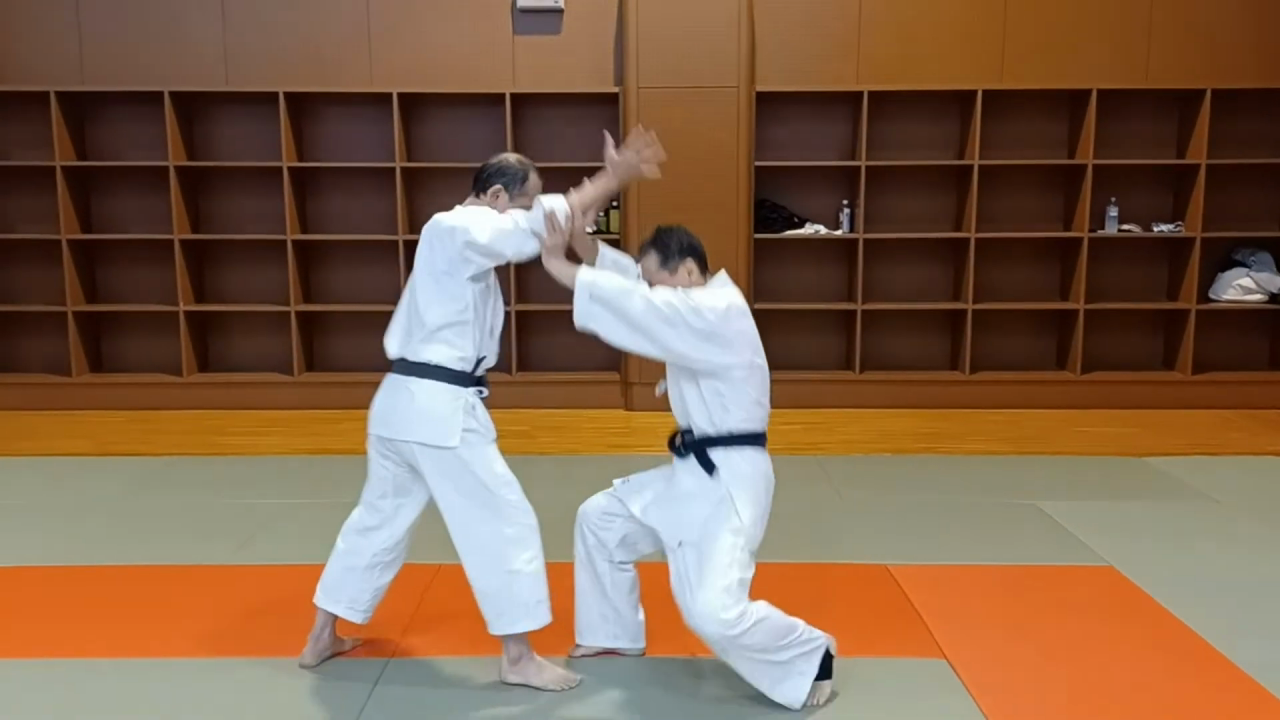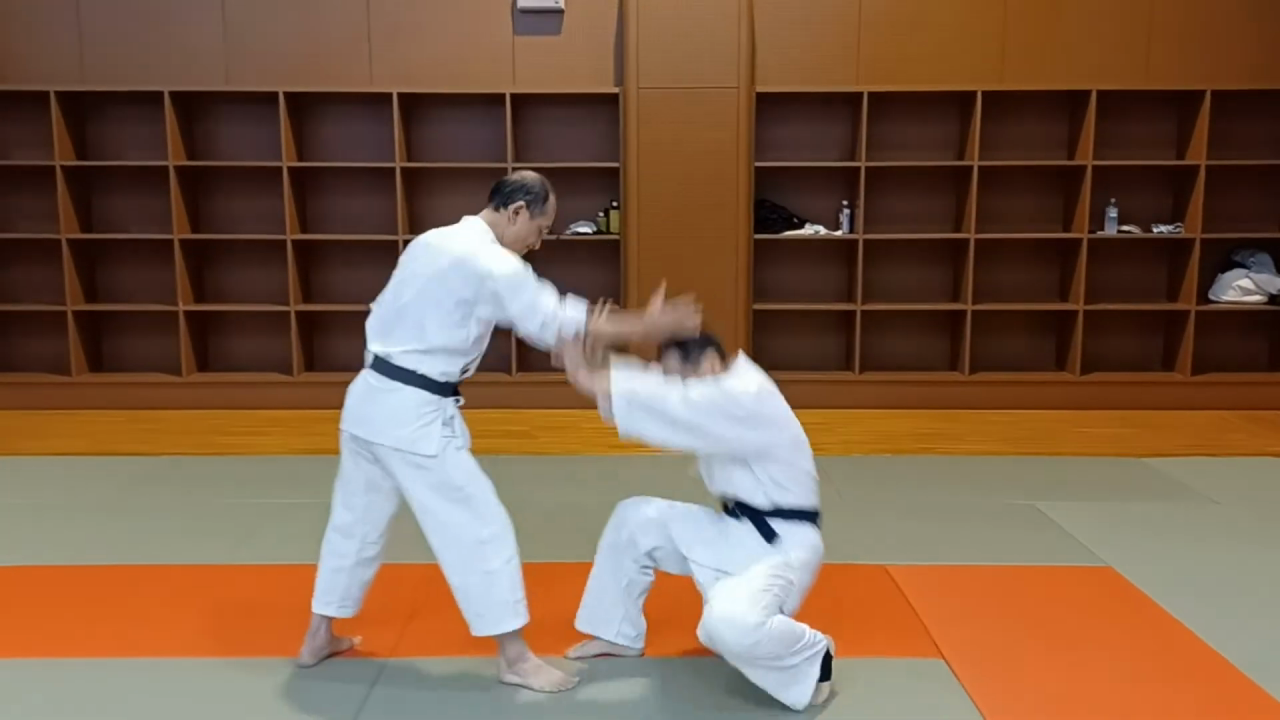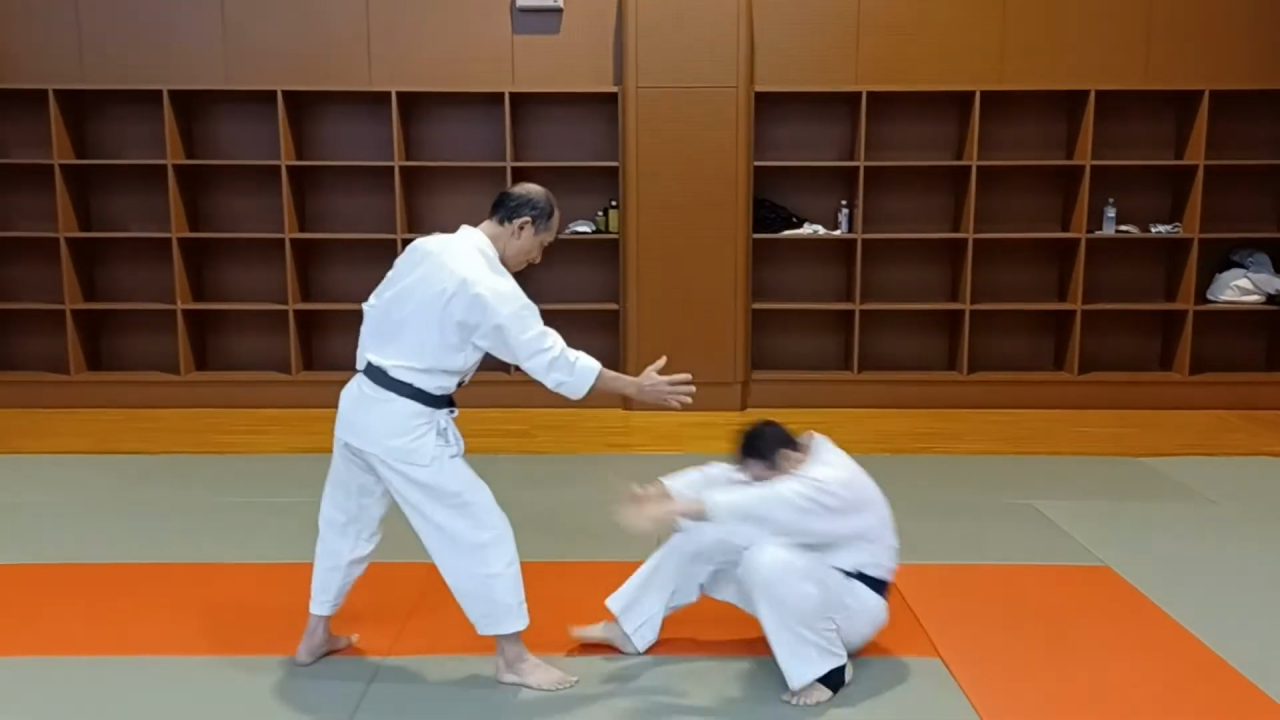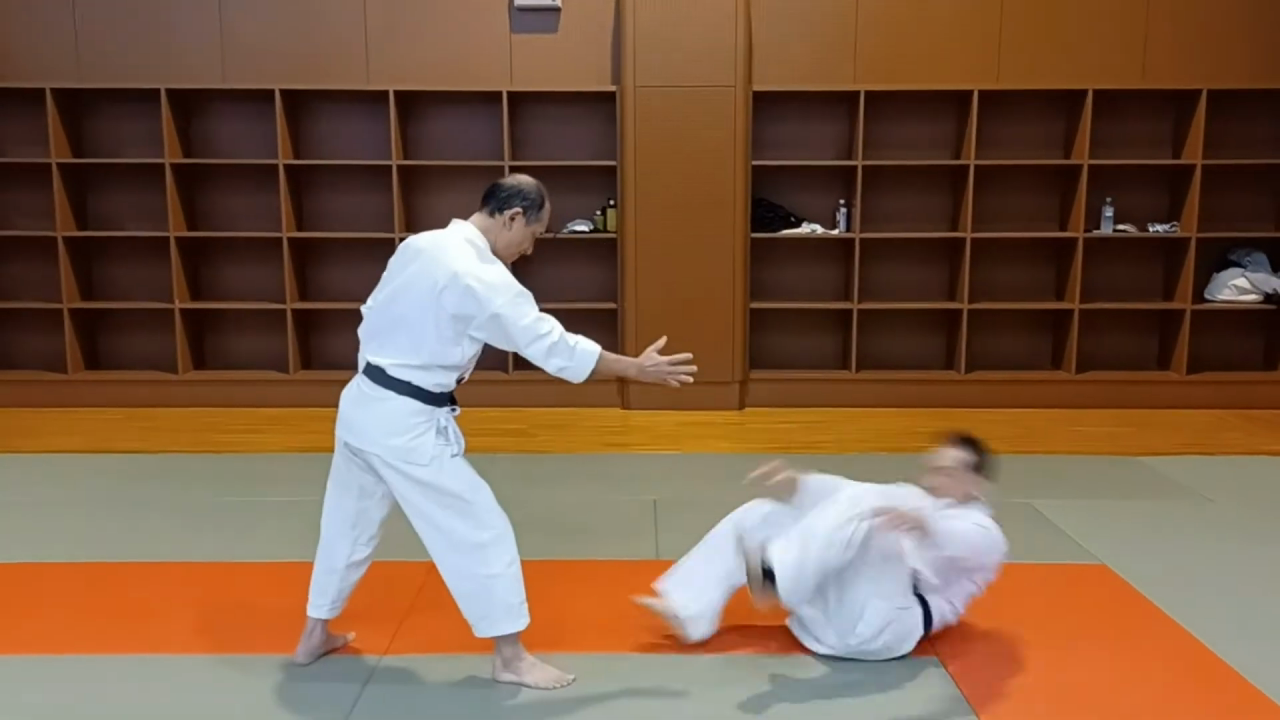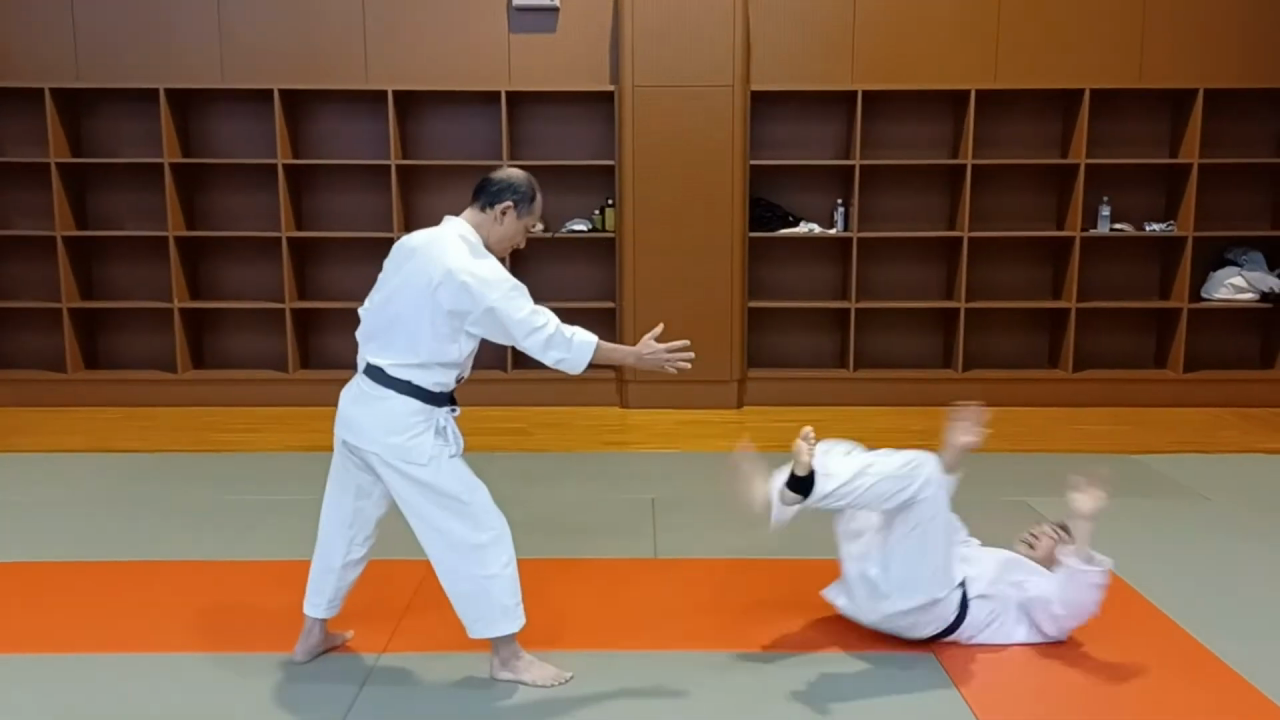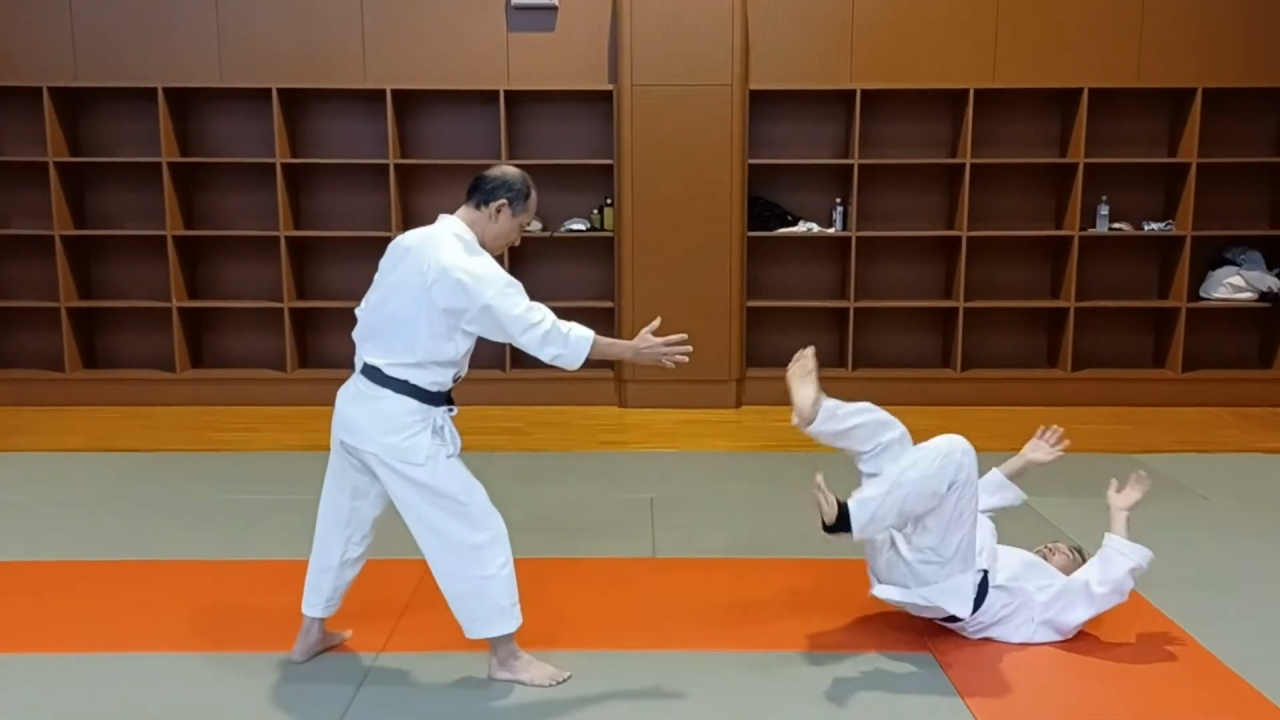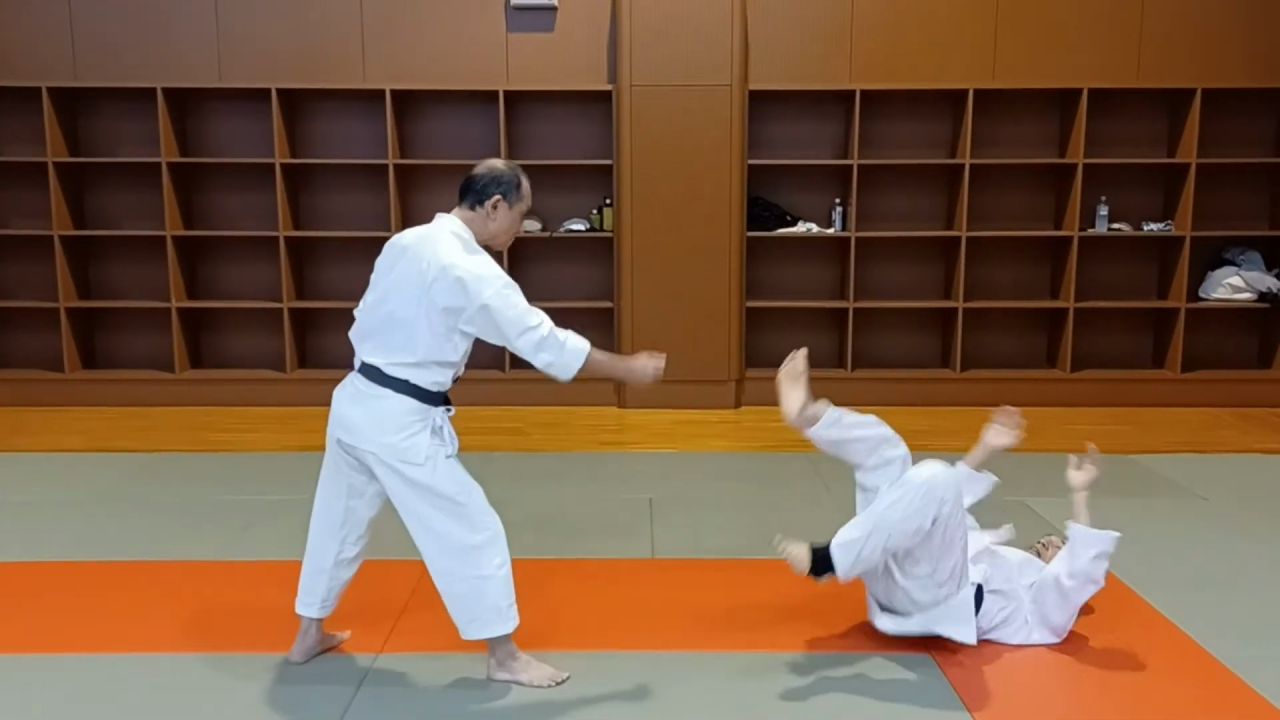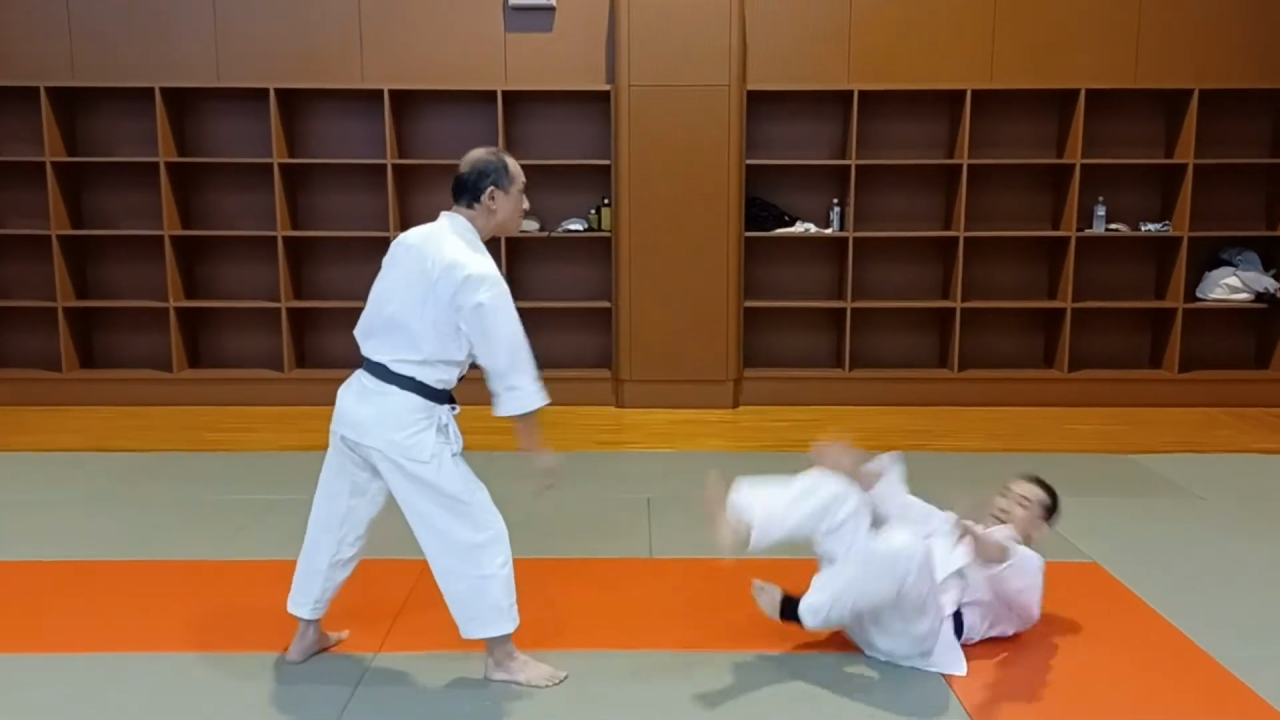
dt=0.2s
person 1, frame 1
left shoulder: (460, 243)
right shoulder: (452, 230)
right elbow: (536, 228)
right wrist: (612, 178)
left hip: (401, 400)
right hip: (441, 411)
left knee: (378, 518)
right knee: (504, 522)
left ankle: (322, 636)
right ankle: (517, 656)
person 1, frame 2
left shoulder: (435, 241)
right shoulder: (486, 261)
left elbow: (386, 312)
right elbow: (556, 320)
right wrist: (646, 327)
left hip: (371, 395)
right hip: (416, 415)
left knee: (355, 518)
right knee: (479, 528)
left ankle: (319, 636)
right ankle: (514, 656)
person 1, frame 3
left shoulder: (427, 248)
right shoulder: (493, 290)
left elbow: (375, 311)
right elbow: (555, 363)
right wrist: (638, 387)
left hip: (361, 403)
right hip: (409, 424)
left knee: (346, 520)
right knee: (480, 532)
left ankle: (316, 635)
right ankle: (513, 657)
person 1, frame 4
left shoulder: (419, 244)
right shoulder: (484, 279)
left elbow: (373, 315)
right elbow: (553, 346)
right wrist: (637, 368)
left hip: (361, 404)
right hip: (409, 424)
left knee: (348, 523)
right knee: (481, 532)
left ankle: (315, 634)
right ankle: (510, 655)
person 1, frame 5
left shoulder: (414, 244)
right shoulder: (476, 274)
left elbow: (372, 316)
right elbow: (549, 338)
right wrist: (636, 356)
left hip: (361, 404)
right hip: (409, 424)
left knee: (347, 522)
right knee: (478, 533)
left ankle: (313, 633)
right ankle: (507, 655)
person 1, frame 6
left shoulder: (409, 242)
right shoulder: (471, 271)
right elbow: (545, 334)
right wrist: (633, 350)
left hip: (359, 403)
right hip: (407, 423)
left knee: (344, 521)
right knee: (474, 532)
left ankle: (311, 633)
right ankle: (505, 655)
person 1, frame 7
left shoulder: (405, 242)
right shoulder: (470, 271)
left elbow: (370, 319)
right elbow: (541, 340)
right wrist: (626, 368)
left hip: (355, 402)
right hip: (403, 422)
left knee: (338, 521)
right knee: (471, 532)
left ankle: (309, 633)
right ankle: (503, 654)
person 1, frame 8
left shoulder: (413, 241)
right shoulder: (477, 272)
right elbow: (508, 364)
right wrist: (534, 445)
left hip: (358, 400)
right hip: (410, 421)
left knee: (338, 522)
right knee: (475, 532)
left ankle: (306, 633)
right ankle: (502, 655)
person 2, frame 1
left shoulder: (717, 314)
right shoulder: (699, 305)
left elbow: (640, 308)
right elbow: (629, 281)
left wrist: (563, 269)
right wrist: (581, 244)
left hip: (728, 479)
right hip: (694, 472)
left knee: (712, 612)
right knee: (599, 518)
left ankle: (810, 658)
right ankle: (616, 634)
person 2, frame 2
left shoulder: (748, 400)
right shoulder: (725, 388)
left elbow: (673, 408)
right elbow: (653, 386)
left wrist: (591, 380)
right wrist: (595, 370)
left hip: (782, 545)
right hip: (740, 531)
left knee: (729, 623)
right knee: (634, 518)
left ankle: (811, 657)
right ankle: (617, 635)
person 2, frame 3
left shoulder: (838, 484)
right shoulder: (787, 468)
left elbow: (763, 507)
right elbow: (721, 479)
left wrist: (673, 508)
right wrist: (660, 494)
left knee: (770, 563)
right knee: (698, 543)
left ankle: (825, 669)
right ankle: (627, 630)
person 2, frame 4
left shoulder: (980, 533)
right shoulder: (909, 498)
left elbow: (969, 548)
right elbow: (844, 492)
left wrist: (922, 522)
right wrist: (792, 482)
left hip: (878, 624)
right hip: (843, 600)
left knee: (860, 510)
right knee: (756, 517)
left ankle: (772, 576)
right ankle: (688, 613)
person 2, frame 5
left shoulder: (1040, 589)
right shoulder: (986, 555)
left elbow: (1075, 599)
right elbow: (926, 512)
left wrist: (1082, 527)
right wrist: (953, 452)
left hip: (923, 601)
right hip: (880, 581)
left knee: (920, 471)
right knee: (845, 458)
left ankle: (803, 486)
right ankle: (775, 495)
person 2, frame 6
left shoulder: (1052, 599)
right shoulder: (1005, 562)
left elbow: (1107, 580)
right elbow: (967, 505)
left wrist: (1119, 514)
right wrist: (1023, 461)
left hip: (939, 579)
right hip: (902, 557)
left knee: (952, 452)
right knee: (885, 433)
left ankle: (846, 516)
right ankle: (813, 410)
person 2, frame 7
left shoulder: (1040, 608)
right shoulder: (995, 556)
left elbow: (1080, 571)
right elbow: (941, 513)
left wrist: (1079, 495)
right wrist: (984, 451)
left hip: (932, 600)
right hip: (893, 572)
left knee: (934, 481)
right knee: (886, 454)
left ankle: (824, 560)
right ankle: (806, 413)
person 2, frame 8
left shoulder: (1016, 587)
right shoulder: (958, 528)
left elbow: (1017, 586)
right elbow: (900, 509)
left wrist: (988, 544)
right wrist: (860, 470)
left hip: (914, 628)
right hip: (868, 604)
left knee: (904, 553)
right knee: (834, 495)
left ankle: (800, 610)
right ankle: (741, 531)
